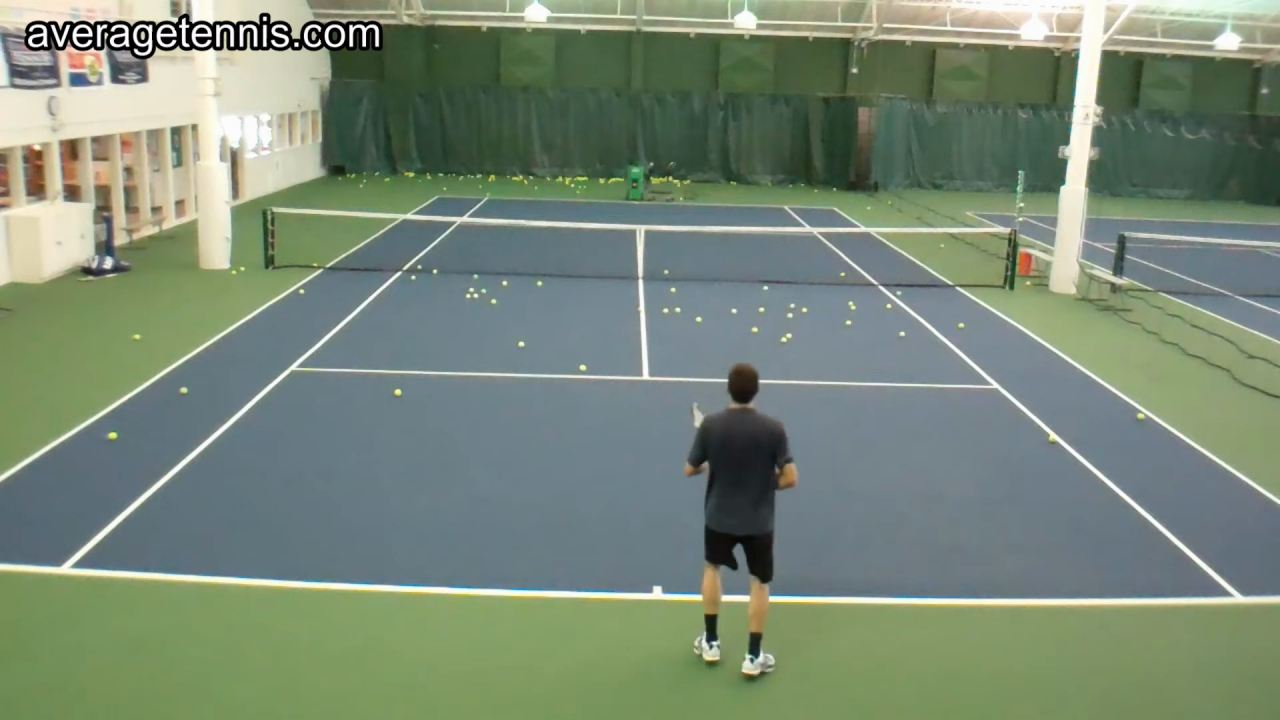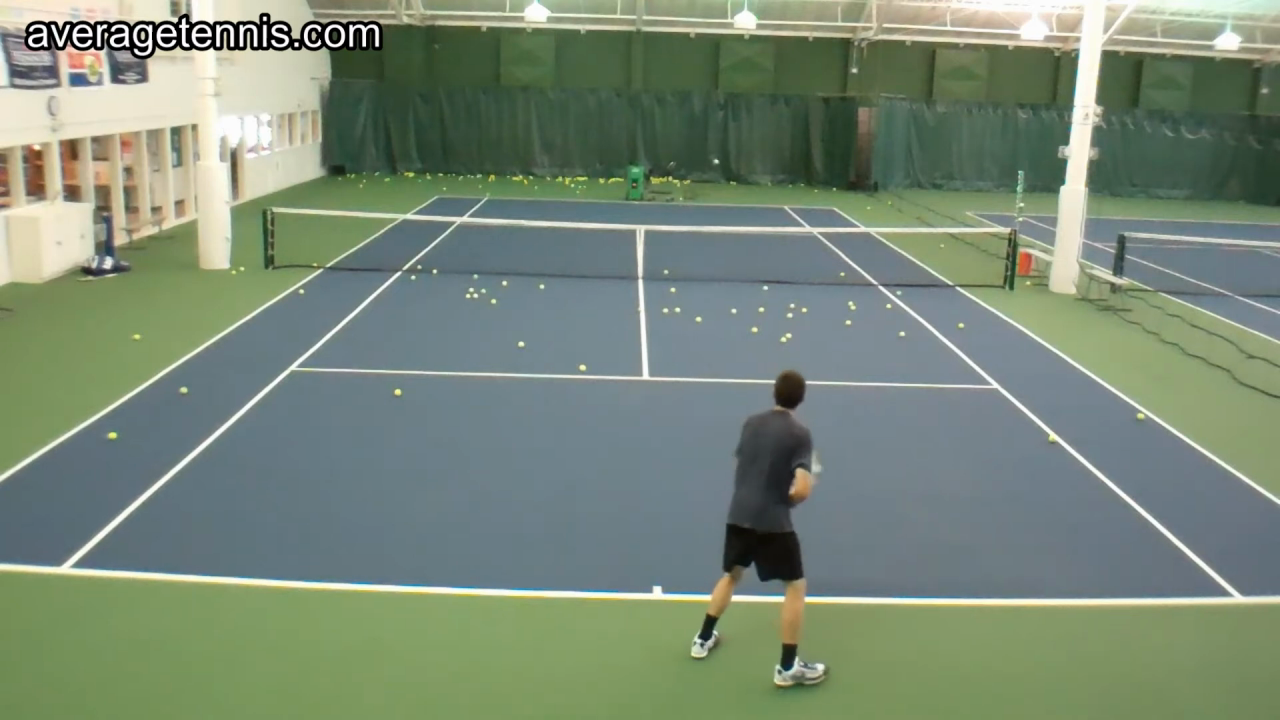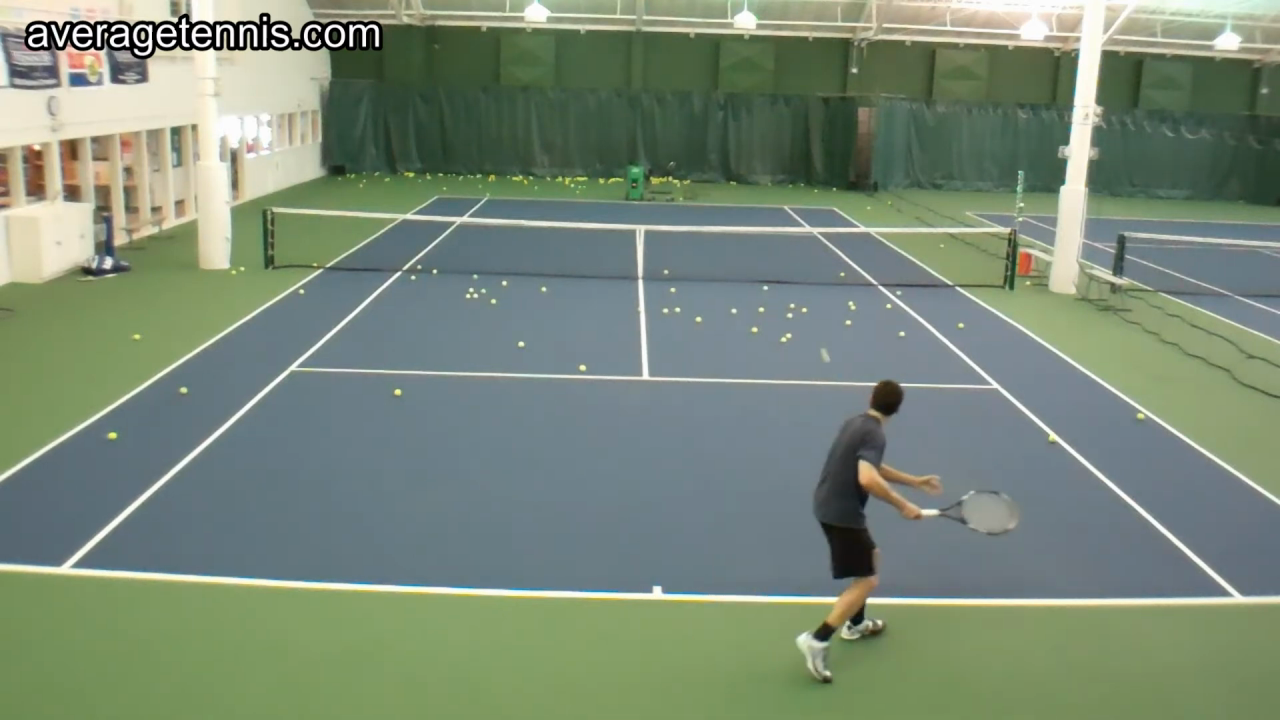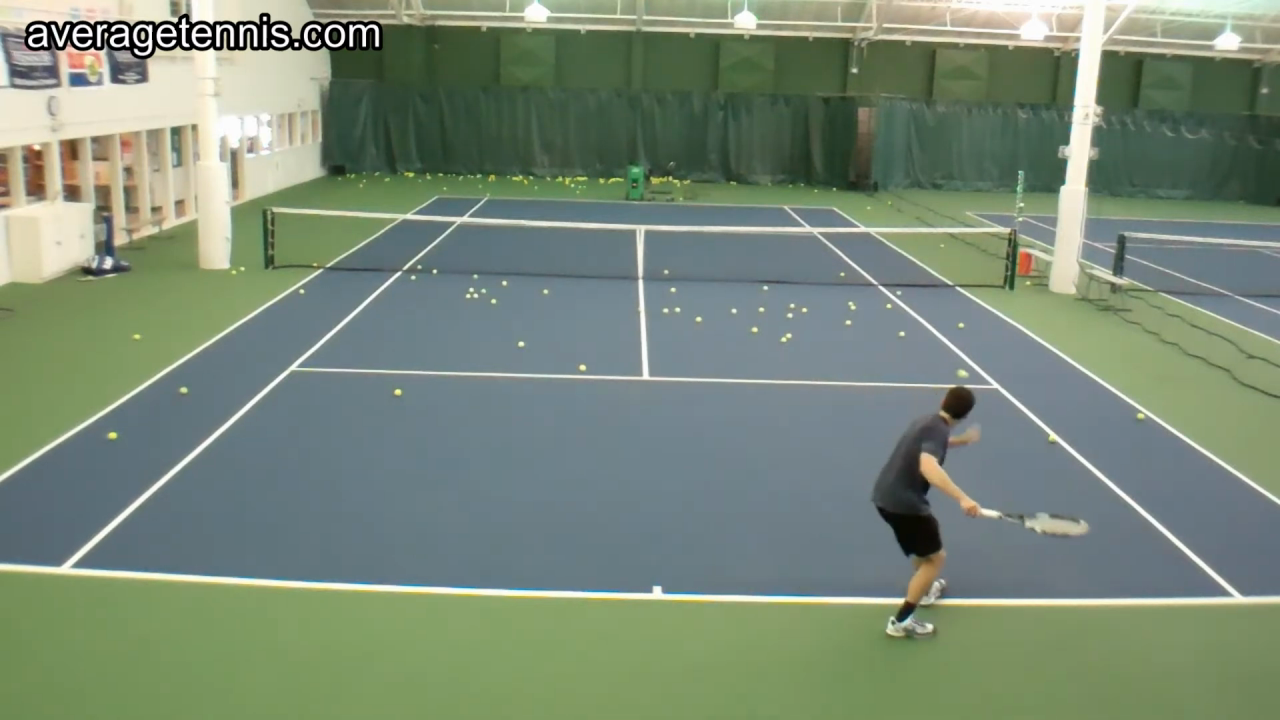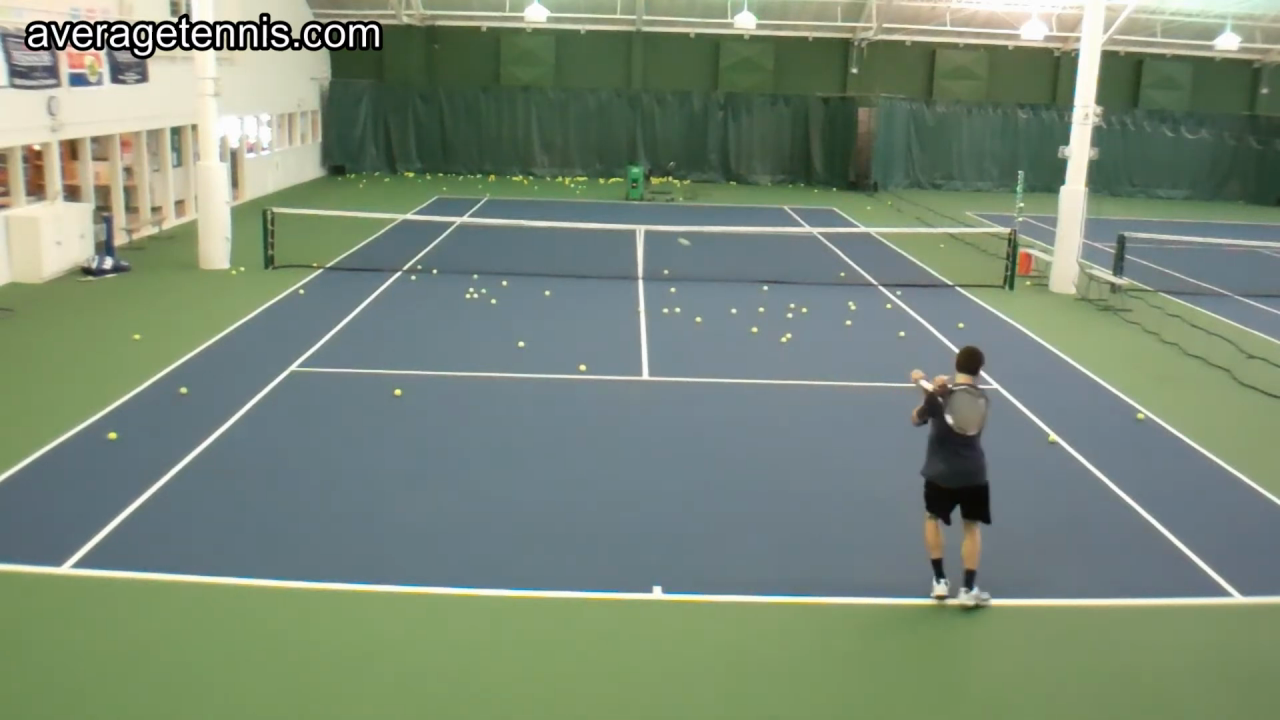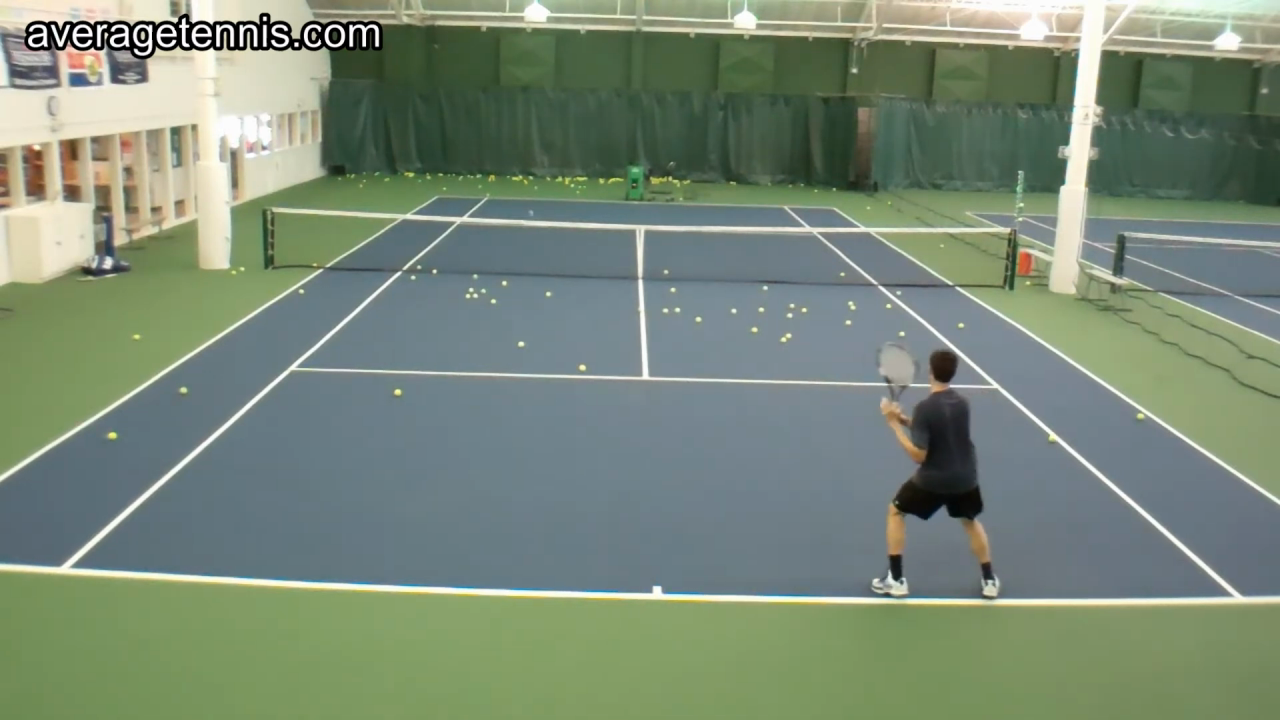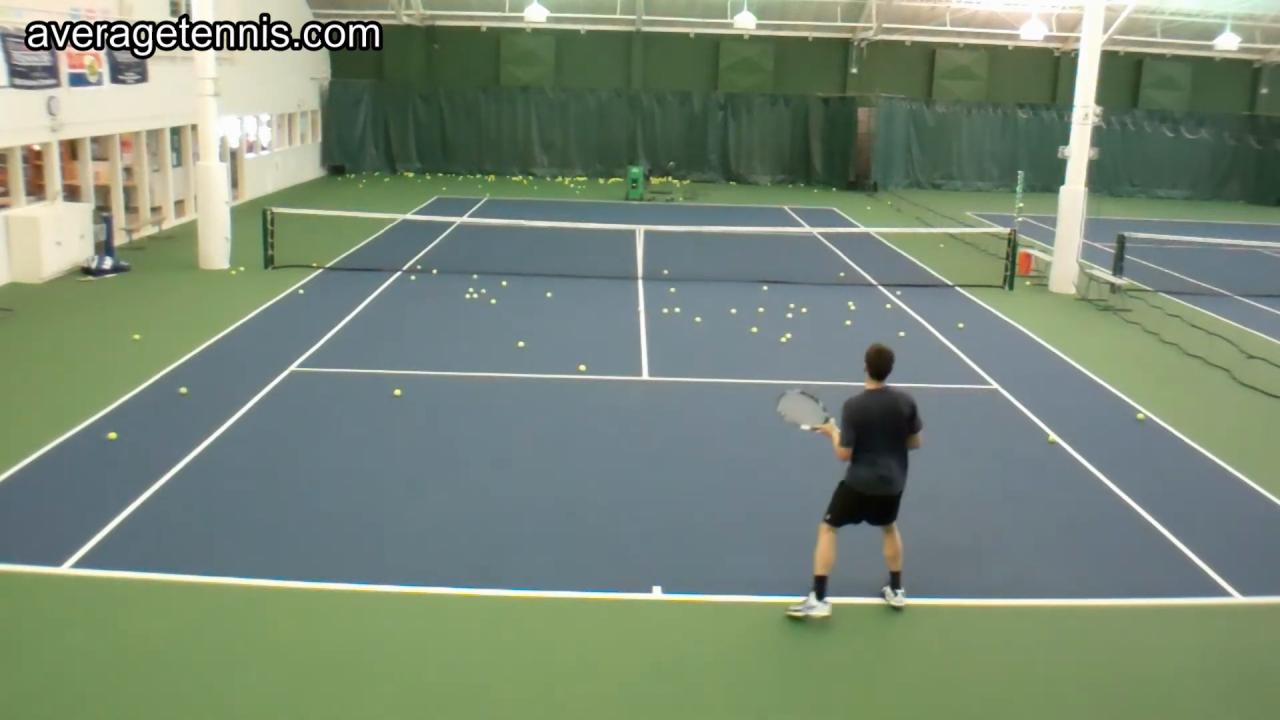
dt=0.5s
person 1, frame 1
left shoulder: (710, 425)
right shoulder: (773, 429)
left elbow: (690, 470)
right elbow: (789, 479)
left hip: (719, 516)
right hip: (758, 519)
left knee: (712, 568)
right knee: (760, 583)
left ankle: (710, 642)
right ankle: (753, 656)
person 1, frame 2
left shoulder: (752, 423)
right shoulder: (799, 434)
right elbow: (802, 489)
right wrist: (786, 498)
left hip: (739, 515)
right hip: (773, 521)
left knee: (732, 574)
right knee: (796, 587)
left ankle: (703, 639)
right ankle: (788, 667)
person 1, frame 3
left shoulder: (856, 423)
right shoulder: (874, 434)
right elbow: (867, 478)
left wrist: (917, 481)
right wrist: (903, 505)
left hip: (829, 507)
right hip: (842, 514)
left knee: (871, 556)
right knee: (866, 581)
left ankle: (856, 624)
right ankle: (816, 641)
person 1, frame 4
left shoulder: (927, 422)
right shoulder: (938, 431)
right elbow: (928, 466)
left wrist: (960, 440)
right wrist: (962, 499)
left hip: (884, 496)
right hip: (904, 502)
left knee: (925, 532)
right knee: (935, 558)
left ankle: (925, 589)
right ankle: (901, 621)
person 1, frame 5
left shoulder: (940, 399)
right shoulder: (981, 397)
left elbow: (917, 418)
right wrist: (928, 384)
left hip: (941, 474)
right hip: (974, 475)
left knee: (933, 519)
right knee: (972, 527)
left ankle: (940, 581)
right ankle: (969, 589)
person 1, frame 6
left shoulder: (925, 408)
right shoulder: (962, 403)
left elbow: (919, 455)
left wrist: (895, 427)
right wrist: (904, 419)
left hip: (932, 481)
right hip: (965, 479)
left knee: (895, 512)
right knee: (971, 521)
left ankle: (896, 580)
right ankle: (989, 580)
person 1, frame 7
left shoulder: (853, 407)
right shoulder: (906, 402)
left elbow: (844, 455)
right elbow: (915, 443)
left wrist: (833, 434)
left hip: (860, 482)
right hip: (892, 481)
left knee: (827, 530)
right knee: (889, 528)
left ankle: (818, 599)
right ankle: (896, 591)
